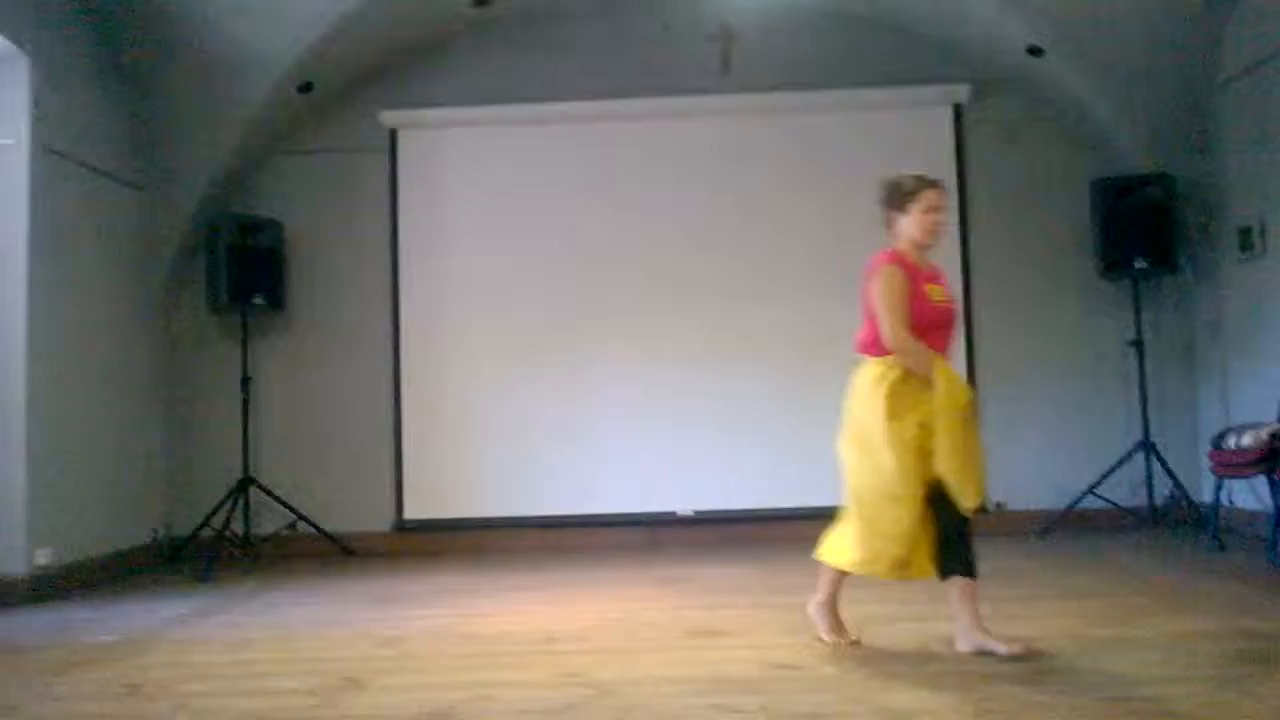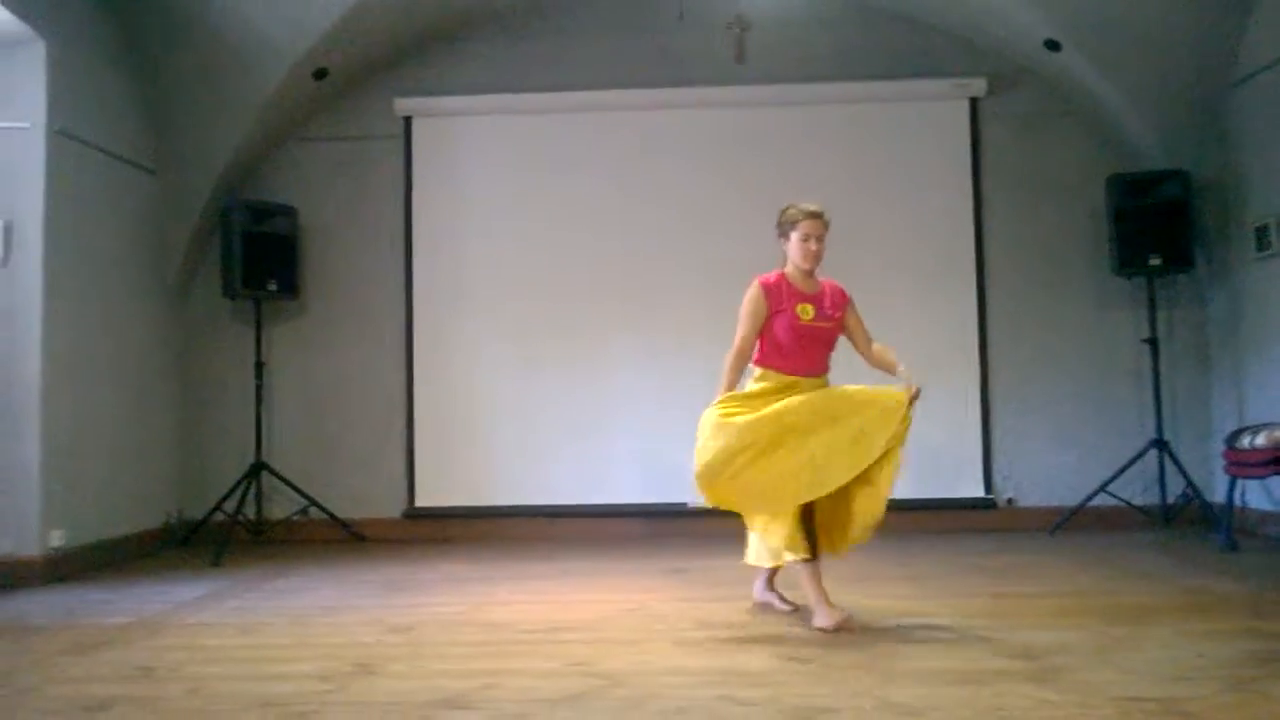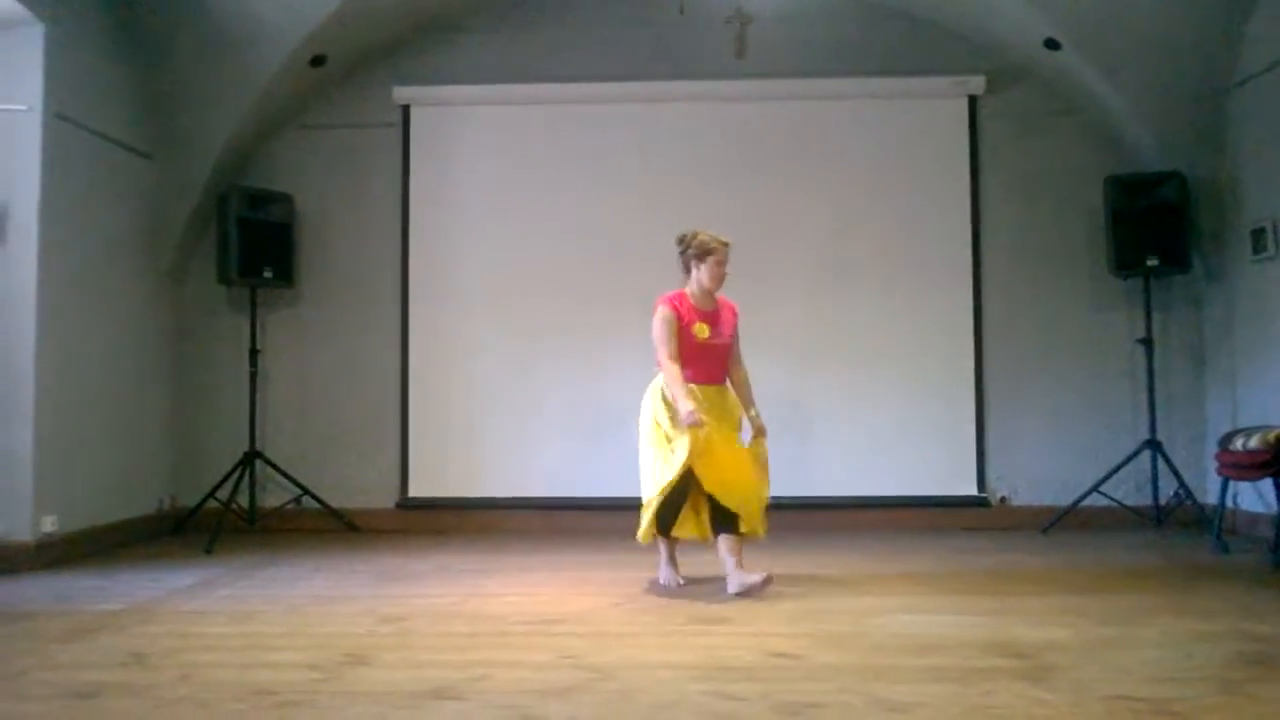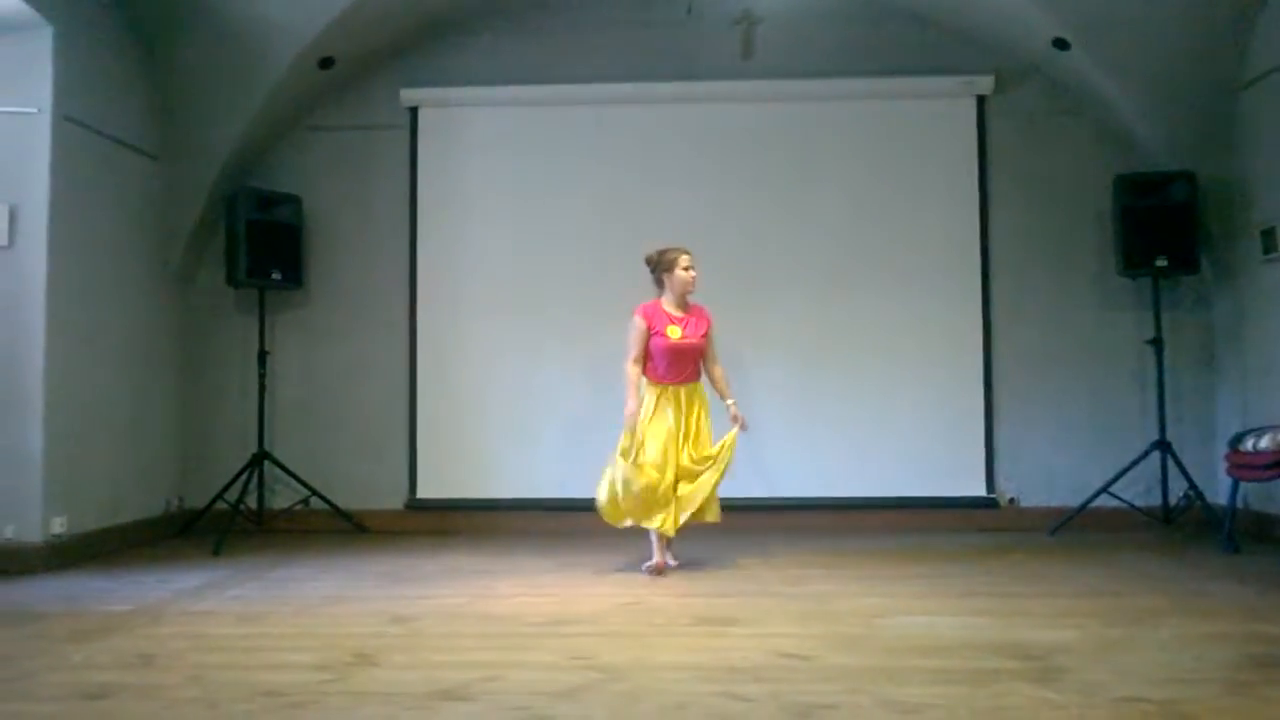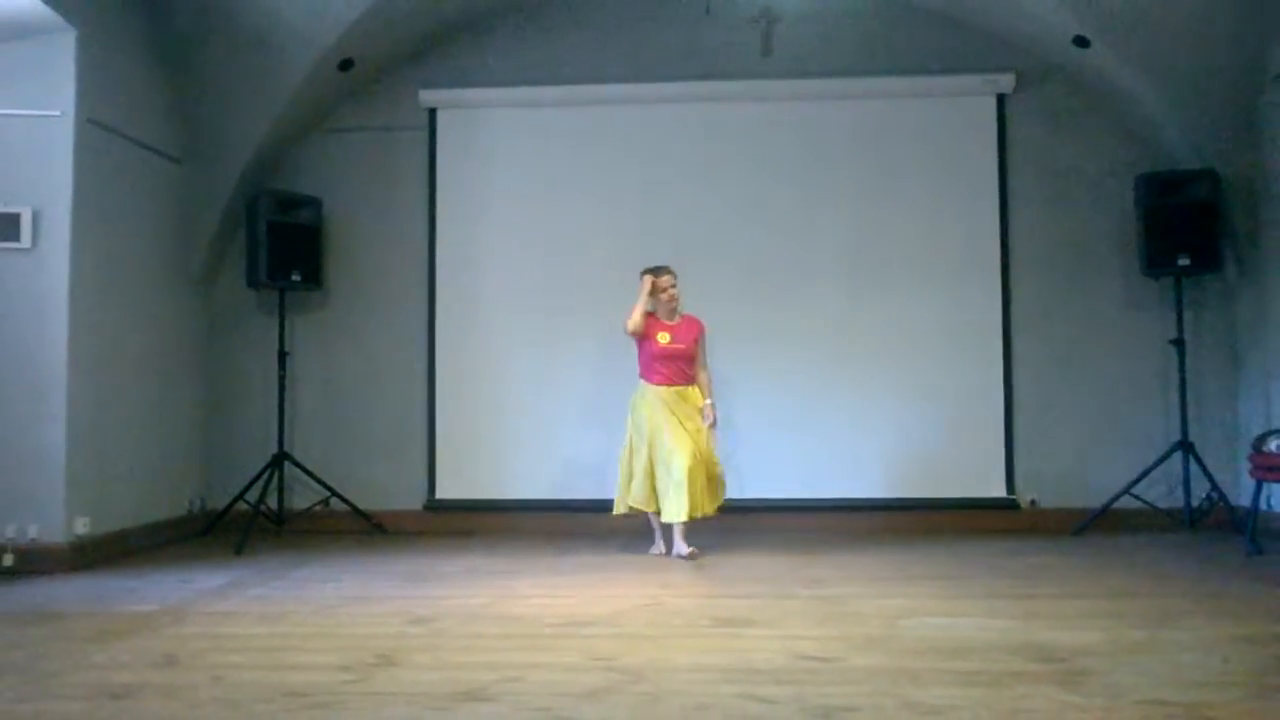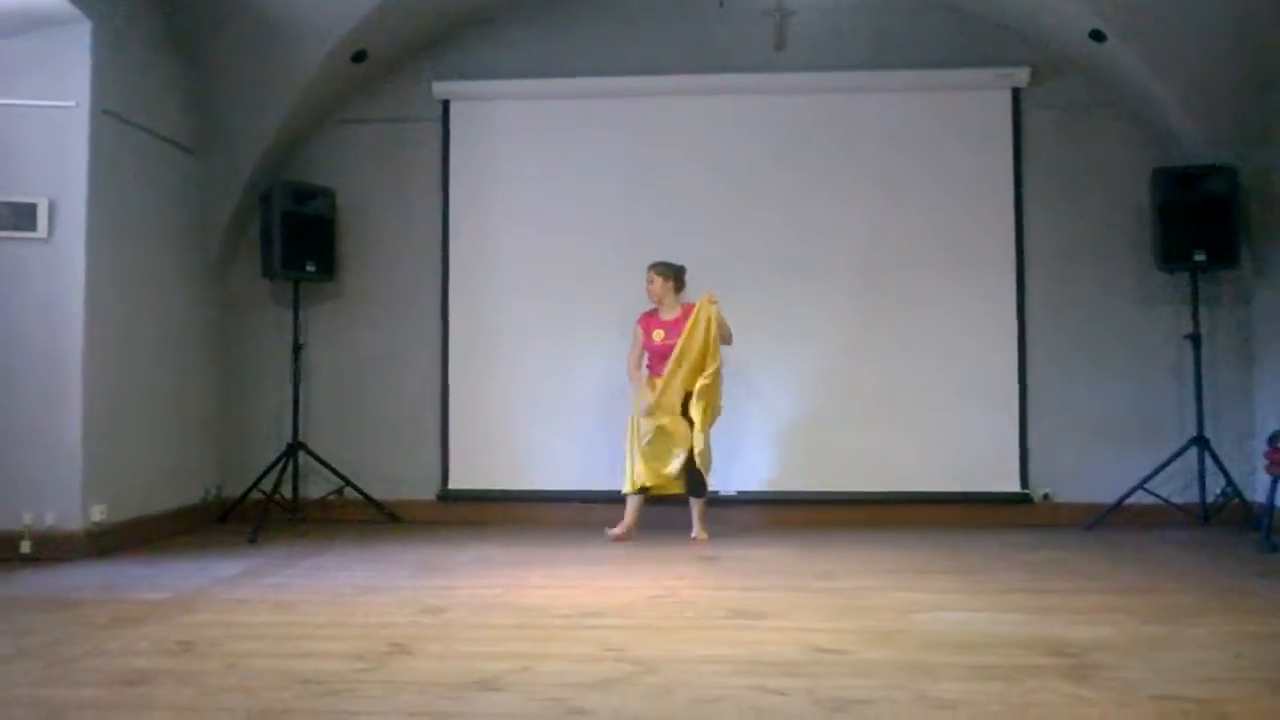
dt=0.7s
person 1, frame 1
left shoulder: (933, 273)
right shoulder: (888, 269)
right elbow: (896, 339)
right wrist: (945, 381)
left hip: (926, 399)
right hip: (889, 396)
left knee: (951, 509)
right knee: (881, 506)
left ankle: (971, 630)
right ankle: (824, 602)
person 1, frame 2
left shoulder: (837, 296)
right shoulder: (765, 290)
left elbow: (868, 345)
right elbow: (742, 347)
left wrist: (902, 374)
right wrist: (722, 402)
left hip: (818, 401)
right hip: (771, 400)
left knee: (813, 494)
right knee: (788, 493)
left ankle: (764, 584)
right ankle: (819, 602)
person 1, frame 3
left shoulder: (728, 311)
right shoulder: (670, 308)
left elbow: (735, 365)
right elbow: (669, 363)
left wrist: (752, 412)
right wrist: (686, 404)
left hip: (717, 405)
right hip: (674, 403)
left knee: (728, 482)
right knee: (676, 483)
left ankle: (736, 571)
right ankle: (667, 564)
person 1, frame 4
left shoulder: (702, 316)
right shoulder: (646, 314)
left elbow: (711, 363)
right elbow: (634, 363)
left wrist: (730, 402)
right wrist: (632, 401)
left hip: (691, 402)
right hip: (656, 401)
left knee: (686, 474)
right knee: (655, 472)
left ankle: (666, 546)
right ankle: (657, 551)
person 1, frame 5
left shoulder: (694, 326)
right shoulder: (646, 322)
left elbow: (701, 369)
right elbow: (631, 328)
left wrist: (708, 402)
right wrist: (643, 292)
left hip: (685, 401)
right hip: (652, 402)
left knee: (685, 464)
right knee: (654, 465)
left ankle: (680, 539)
right ankle: (659, 537)
person 1, frame 6
left shoulder: (694, 313)
right shoulder: (645, 321)
left elbow: (726, 340)
right elbow: (633, 364)
left wrist: (715, 313)
right wrist: (644, 393)
left hip: (688, 396)
left knee: (691, 459)
left ankle: (698, 525)
right ankle: (628, 522)
